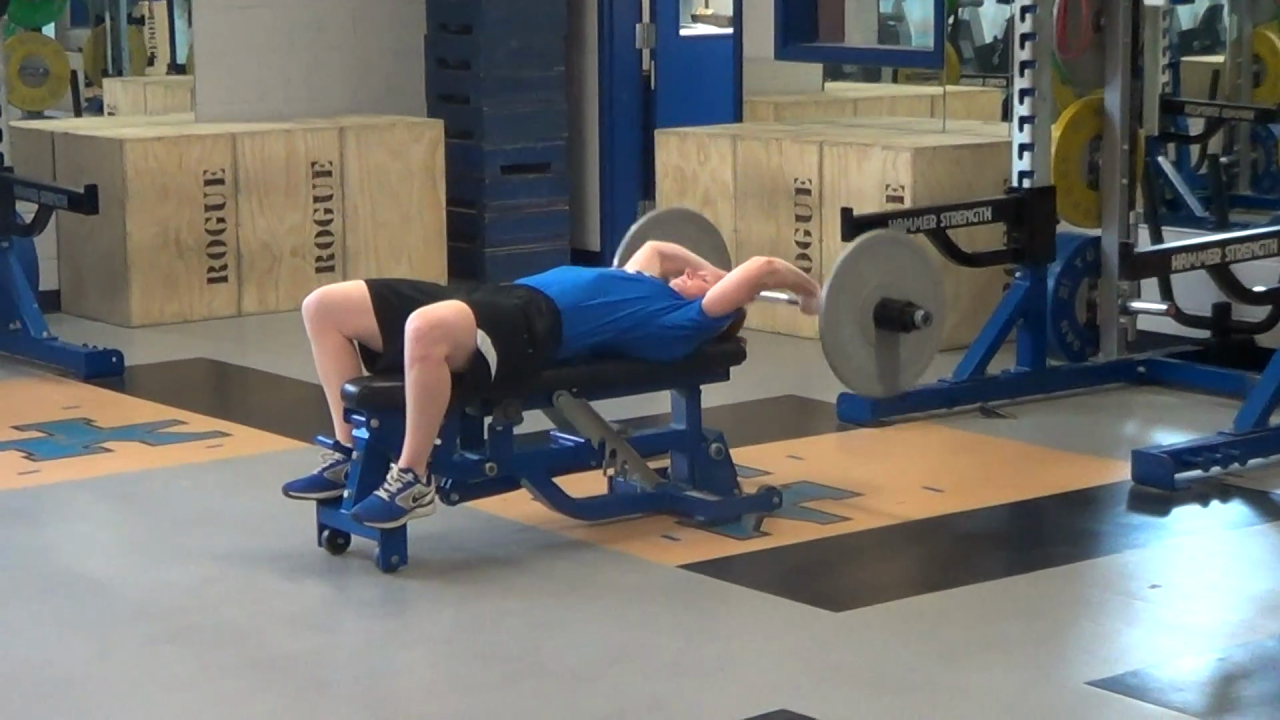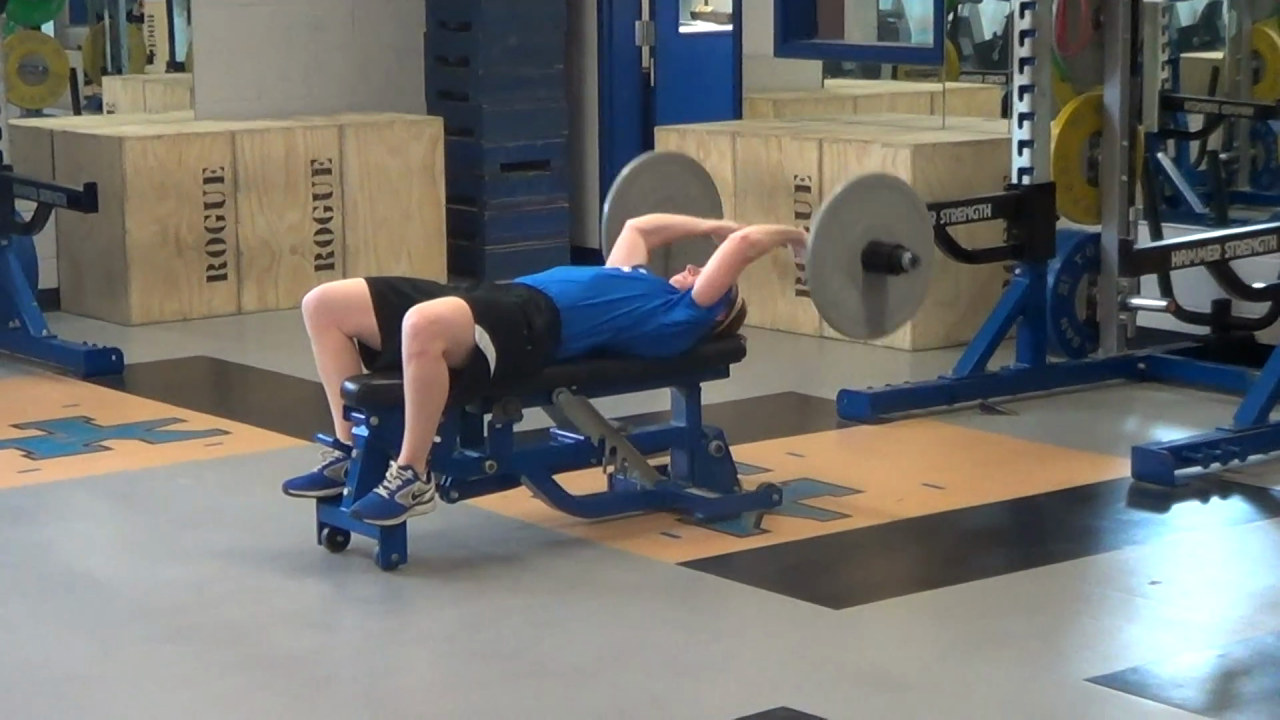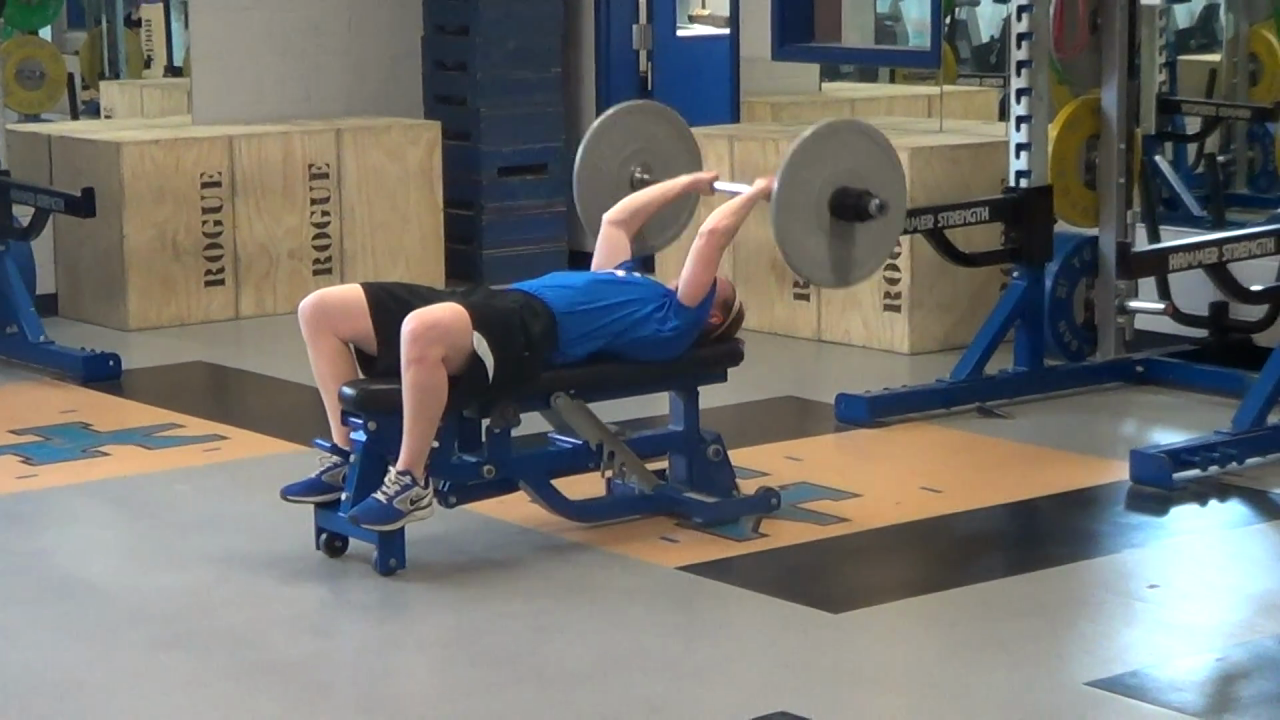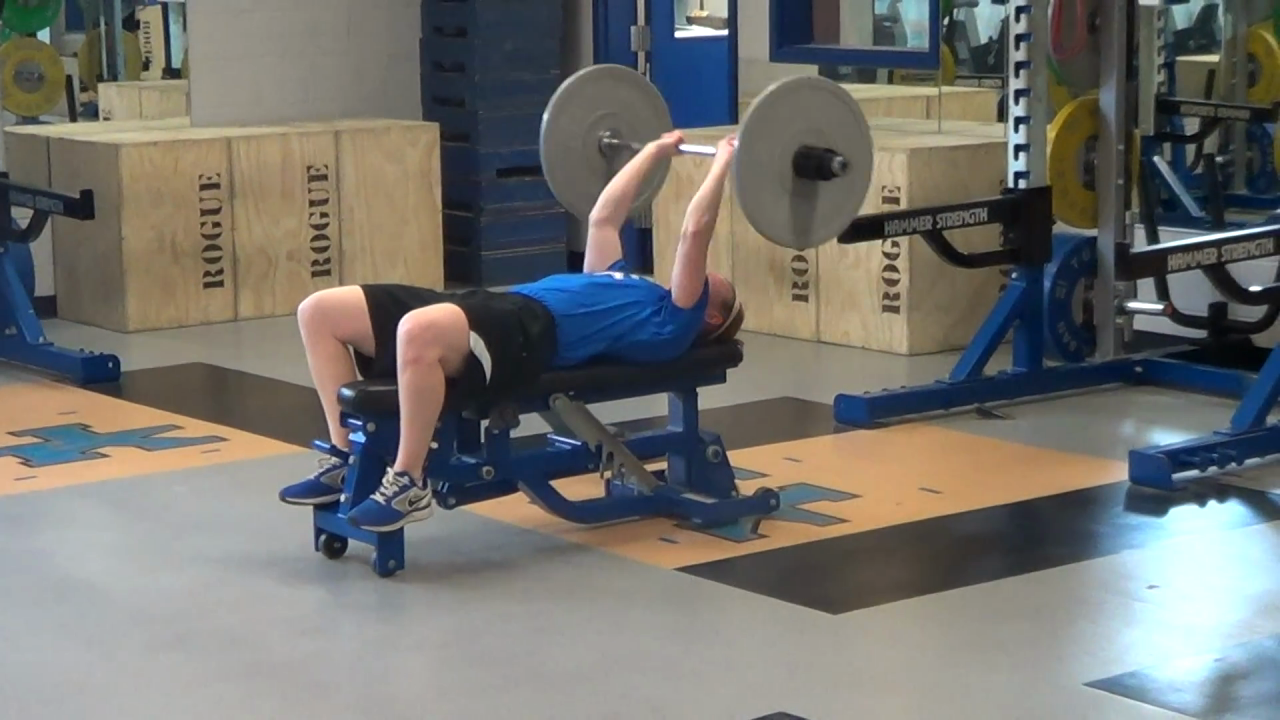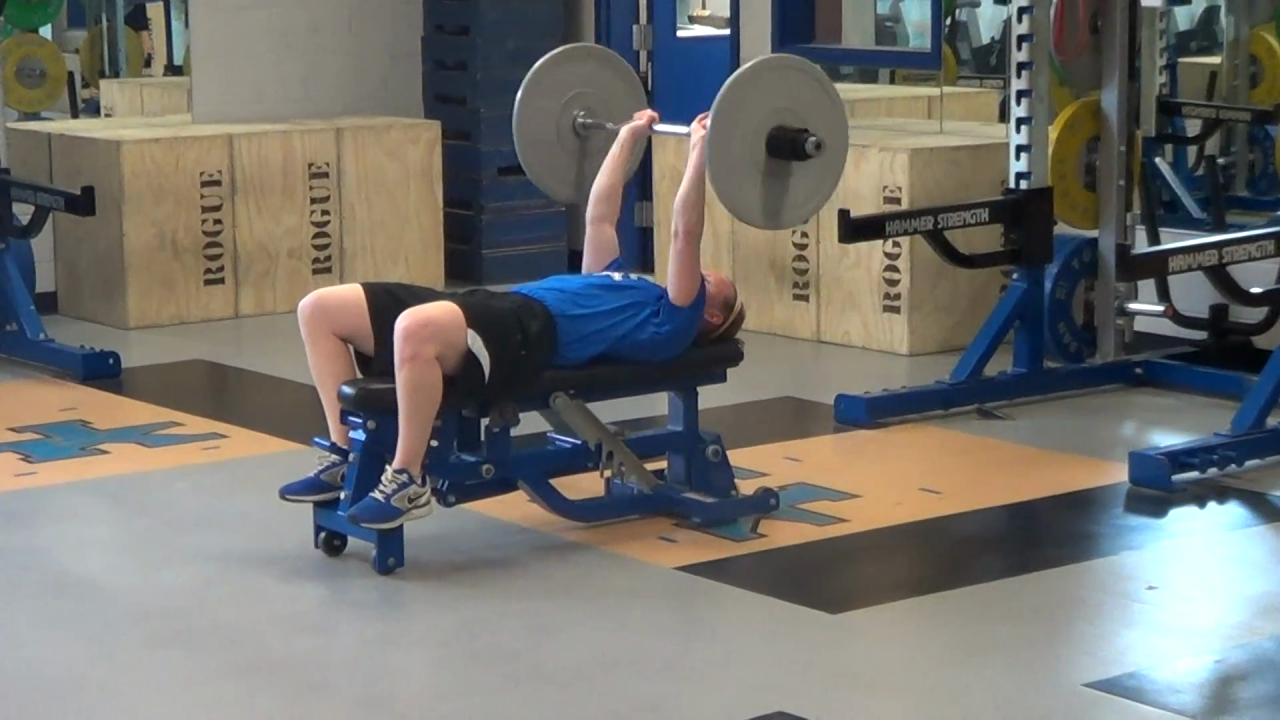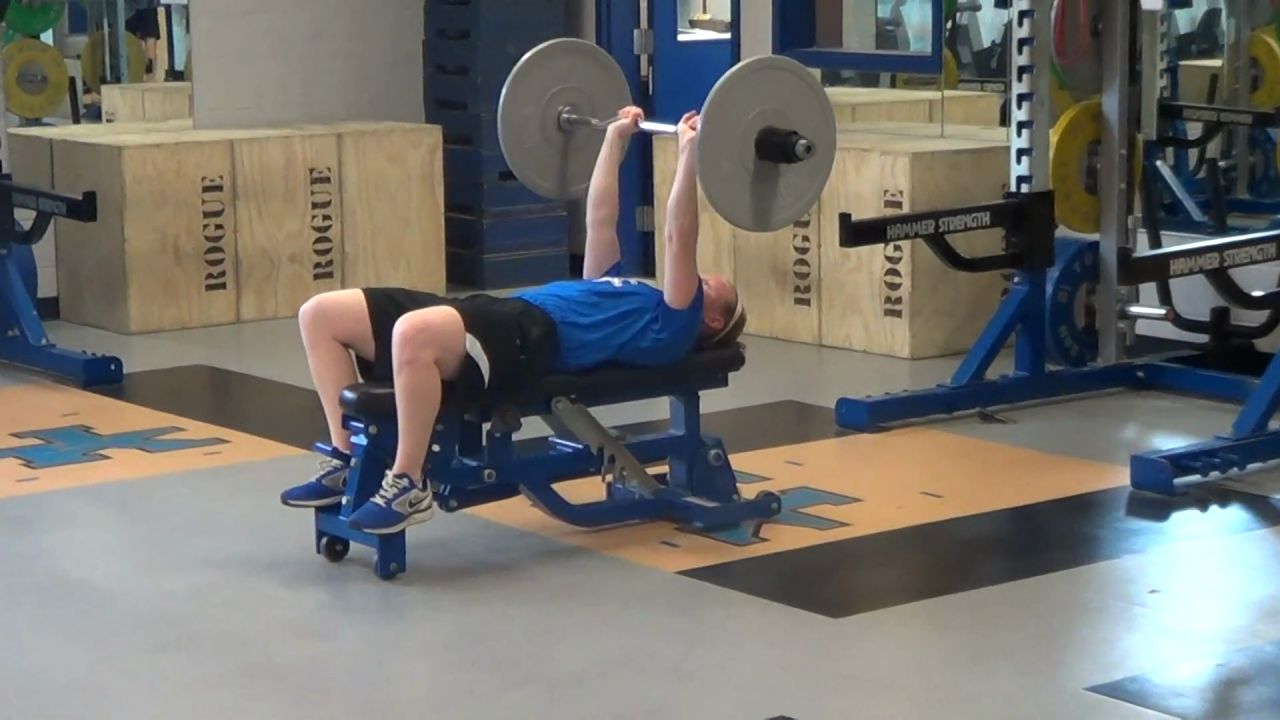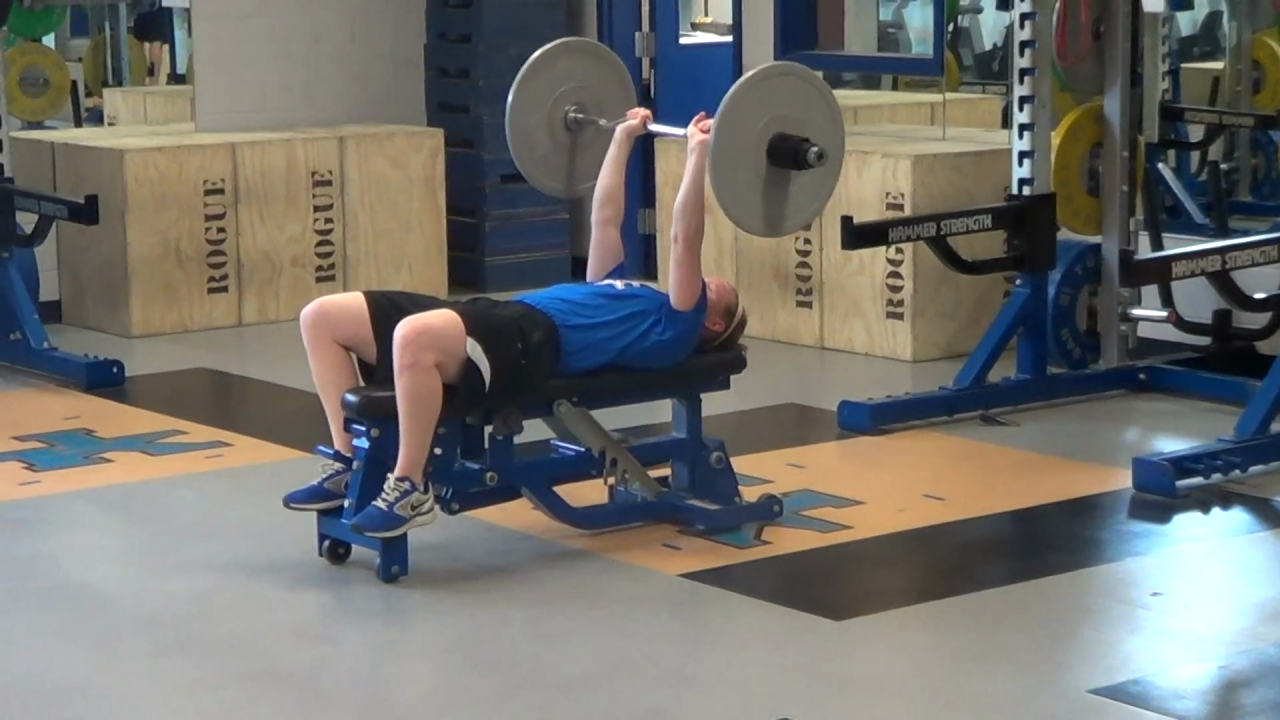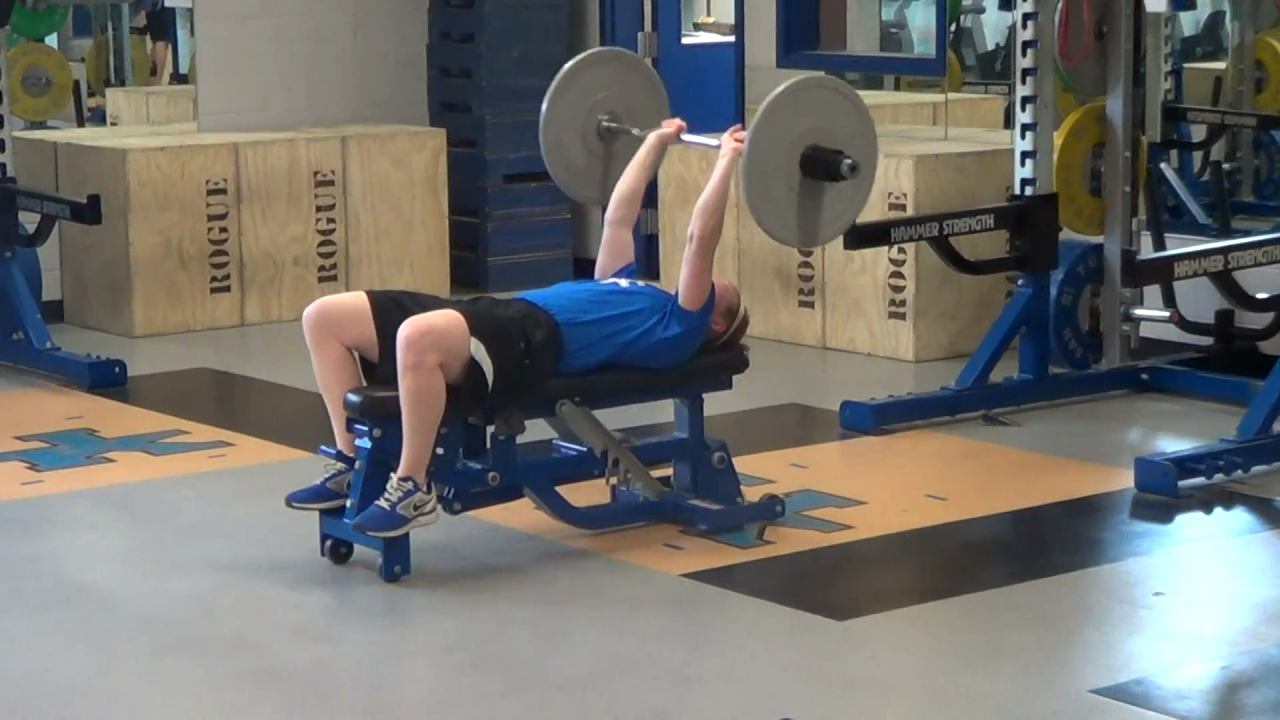
dt=0.2s
person 1, frame 1
left shoulder: (682, 324)
right shoulder: (647, 294)
left elbow: (759, 269)
right elbow: (654, 247)
left wrist: (806, 285)
right wrist: (739, 271)
left hip: (536, 324)
right hip: (501, 299)
left knee: (425, 329)
right knee: (324, 305)
left ankle: (411, 478)
right ankle: (350, 453)
person 1, frame 2
left shoulder: (684, 317)
right shoulder: (642, 287)
left elbow: (741, 247)
right elbow: (638, 228)
left wrist: (788, 233)
right wrist: (718, 225)
left hip: (537, 323)
right hip: (500, 296)
left knee: (423, 322)
right knee: (324, 304)
left ankle: (411, 475)
right ankle: (350, 450)
person 1, frame 3
left shoulder: (679, 320)
right shoulder: (632, 288)
left elbow: (712, 237)
right elbow: (616, 221)
left wrist: (758, 192)
right wrist: (691, 182)
left hip: (533, 330)
left knee: (420, 328)
right knee: (320, 309)
left ankle: (408, 482)
right ankle: (346, 458)
person 1, frame 4
left shoulder: (673, 324)
right shoulder: (627, 288)
left elbow: (695, 234)
right elbow: (603, 220)
left wrist: (724, 165)
right wrist: (654, 152)
left hip: (530, 332)
right hip: (496, 306)
left knee: (418, 331)
right knee: (319, 311)
left ankle: (408, 484)
right ankle: (345, 461)
person 1, frame 5
left shoulder: (673, 323)
right shoulder: (625, 288)
left elbow: (686, 235)
right elbow: (600, 219)
left wrist: (700, 152)
right wrist: (628, 139)
left hip: (530, 332)
right hip: (494, 307)
left knee: (416, 330)
right knee: (319, 308)
left ankle: (407, 482)
right ankle: (345, 457)
person 1, frame 6
left shoulder: (672, 328)
right shoulder: (623, 292)
left elbow: (679, 239)
right elbow: (600, 221)
left wrist: (689, 152)
right wrist: (615, 139)
left hip: (531, 339)
right hip: (497, 313)
left knee: (414, 334)
right knee: (319, 314)
left ankle: (408, 486)
right ankle: (347, 462)
person 1, frame 7
left shoulder: (674, 329)
right shoulder: (625, 296)
left elbow: (685, 240)
right elbow: (605, 221)
left wrist: (696, 153)
right wrist: (622, 137)
left hip: (532, 342)
right hip: (498, 315)
left knee: (415, 338)
right knee: (321, 317)
left ankle: (410, 489)
right ankle: (349, 464)
person 1, frame 8
left shoulder: (679, 330)
right shoulder: (628, 291)
left elbow: (701, 240)
right elbow: (617, 218)
left wrist: (727, 160)
right wrist: (655, 143)
left hip: (534, 340)
right hip: (499, 314)
left knee: (418, 339)
right knee: (323, 317)
left ankle: (413, 490)
right ankle: (351, 465)
